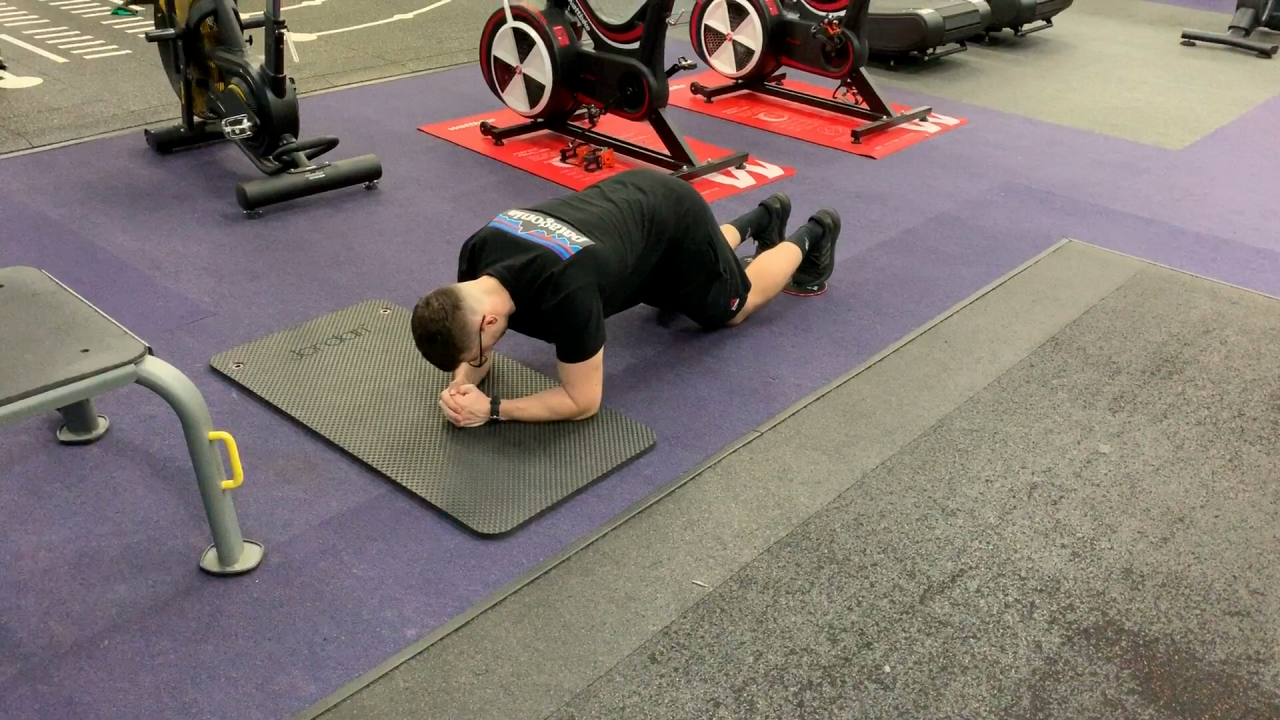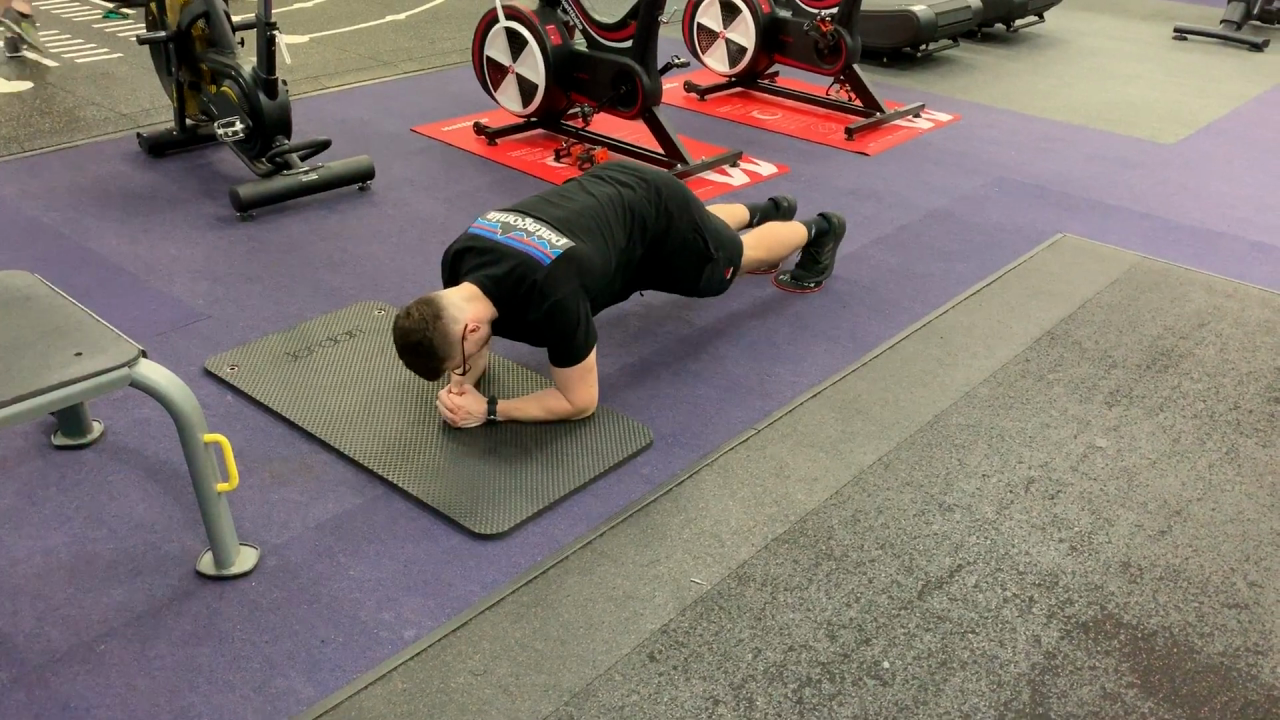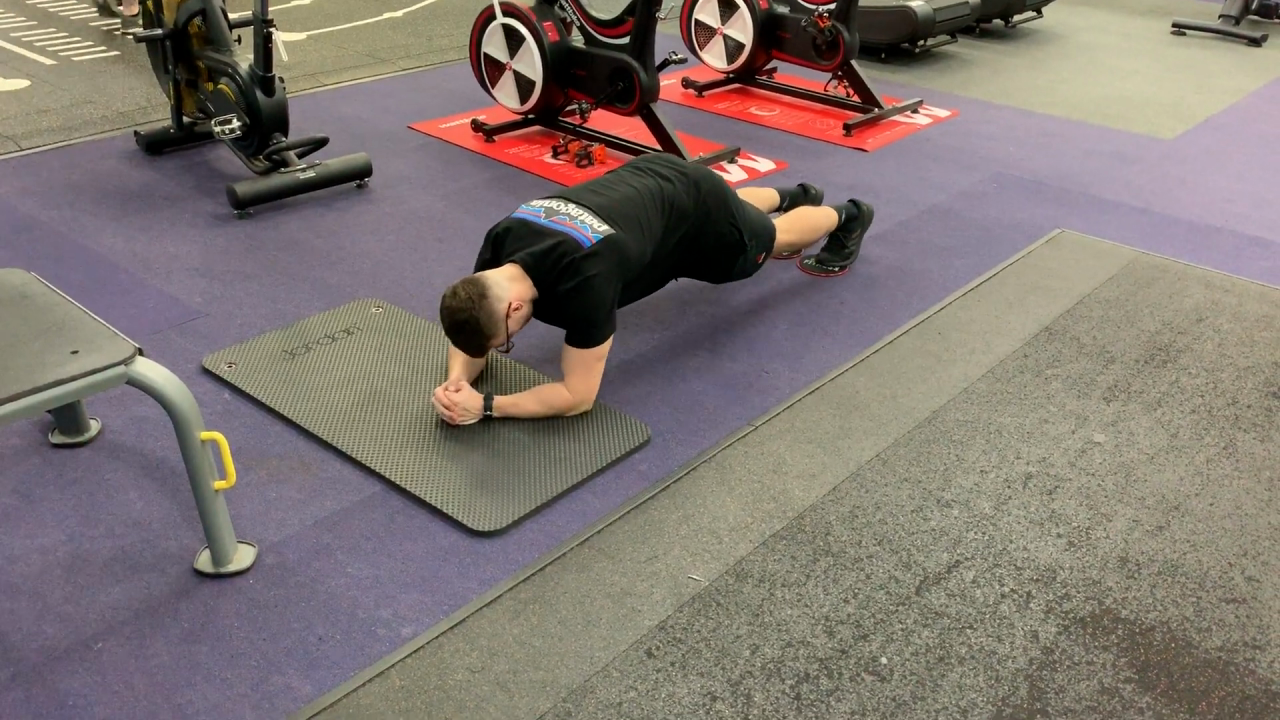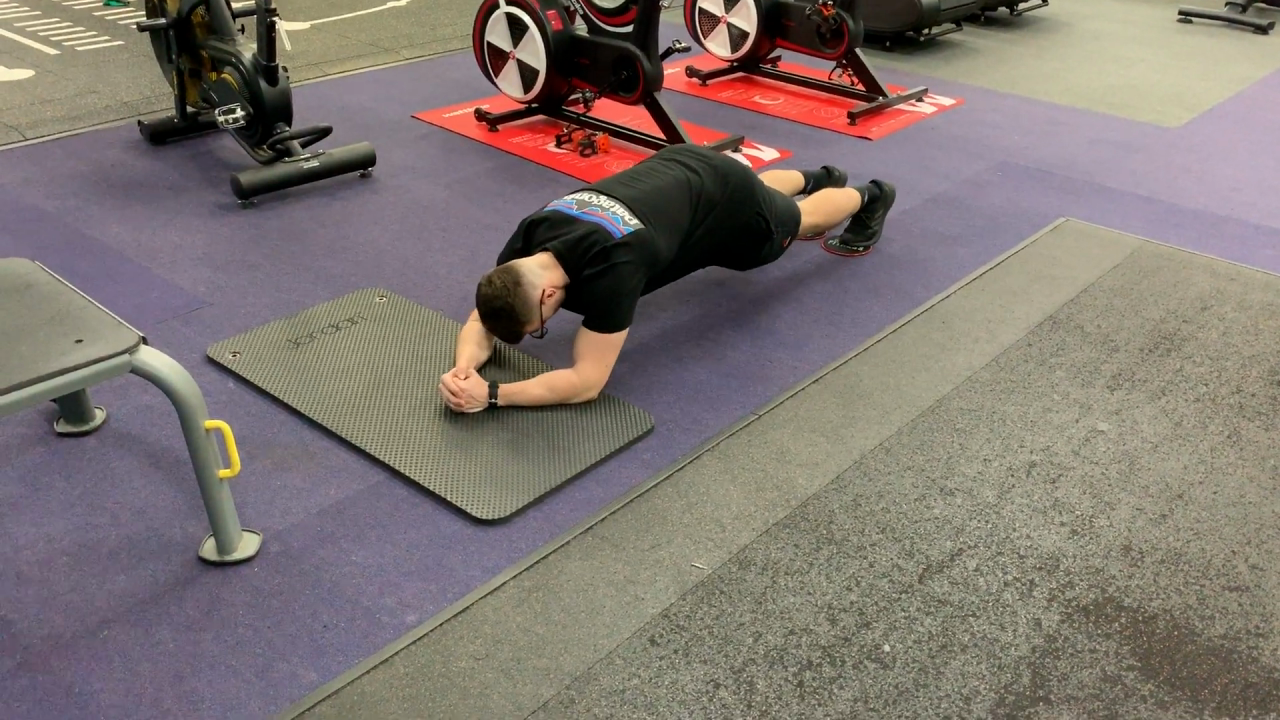
dt=0.7s
person 1, frame 1
left shoulder: (564, 293)
right shoulder: (477, 256)
left elbow: (583, 401)
right elbow: (474, 352)
left wrist: (491, 409)
right wrist: (463, 384)
left hip: (672, 217)
right hip: (630, 194)
left knee: (733, 307)
right knee: (673, 304)
left ankle: (811, 237)
right ankle: (762, 217)
person 1, frame 2
left shoulder: (549, 297)
right shoulder: (460, 260)
left elbow: (580, 401)
right elbow: (472, 350)
left wrist: (488, 409)
right wrist: (460, 385)
left hip: (658, 212)
right hip: (613, 186)
left knee: (737, 258)
right knee: (708, 233)
left ankle: (818, 231)
right ankle: (766, 211)
person 1, frame 3
left shoulder: (582, 282)
right shoulder: (500, 246)
left elbow: (578, 396)
right elbow: (469, 340)
left wrist: (485, 407)
right wrist: (457, 381)
left hip: (695, 205)
right hip: (650, 178)
left knee: (774, 239)
right knee: (739, 208)
left ankle: (847, 216)
right ankle: (792, 195)
person 1, frame 4
left shoulder: (609, 271)
right shoulder: (529, 239)
left elbow: (586, 382)
right elbow: (480, 321)
left wrist: (492, 394)
right wrist: (463, 368)
left hip: (725, 198)
right hip: (677, 169)
left knee: (800, 220)
right knee: (764, 190)
left ankle: (869, 197)
right ankle: (820, 179)
